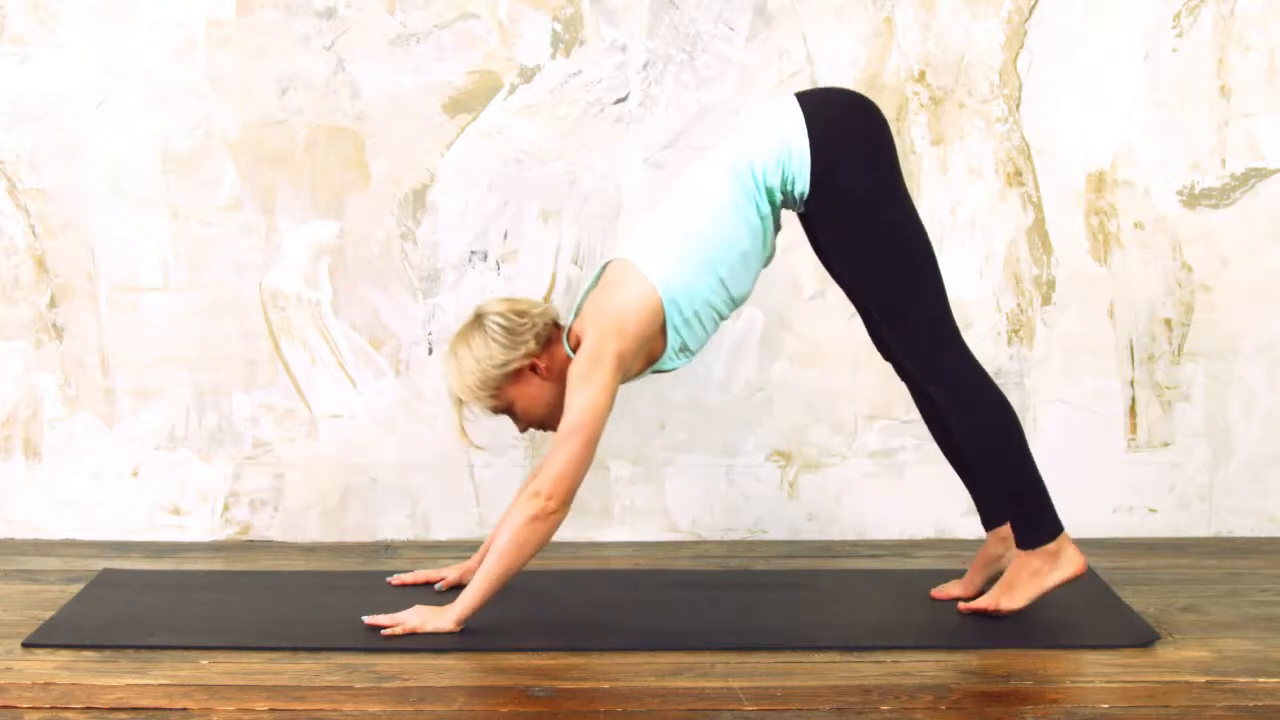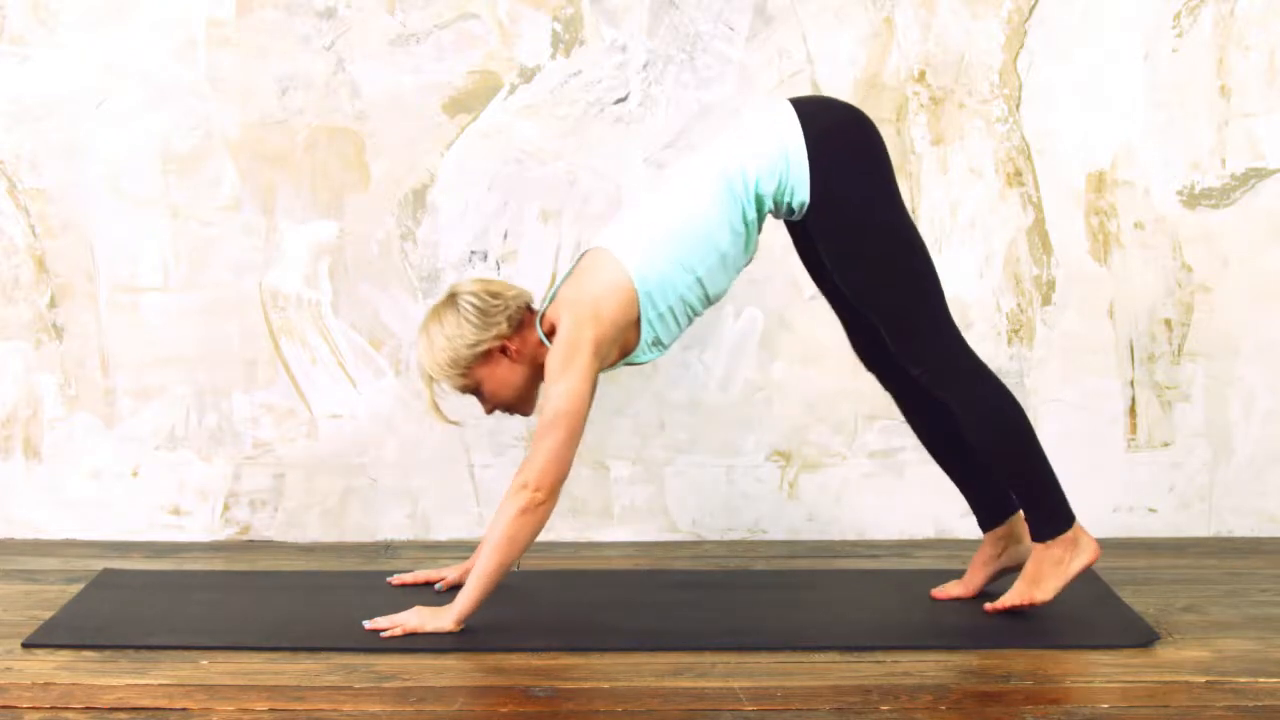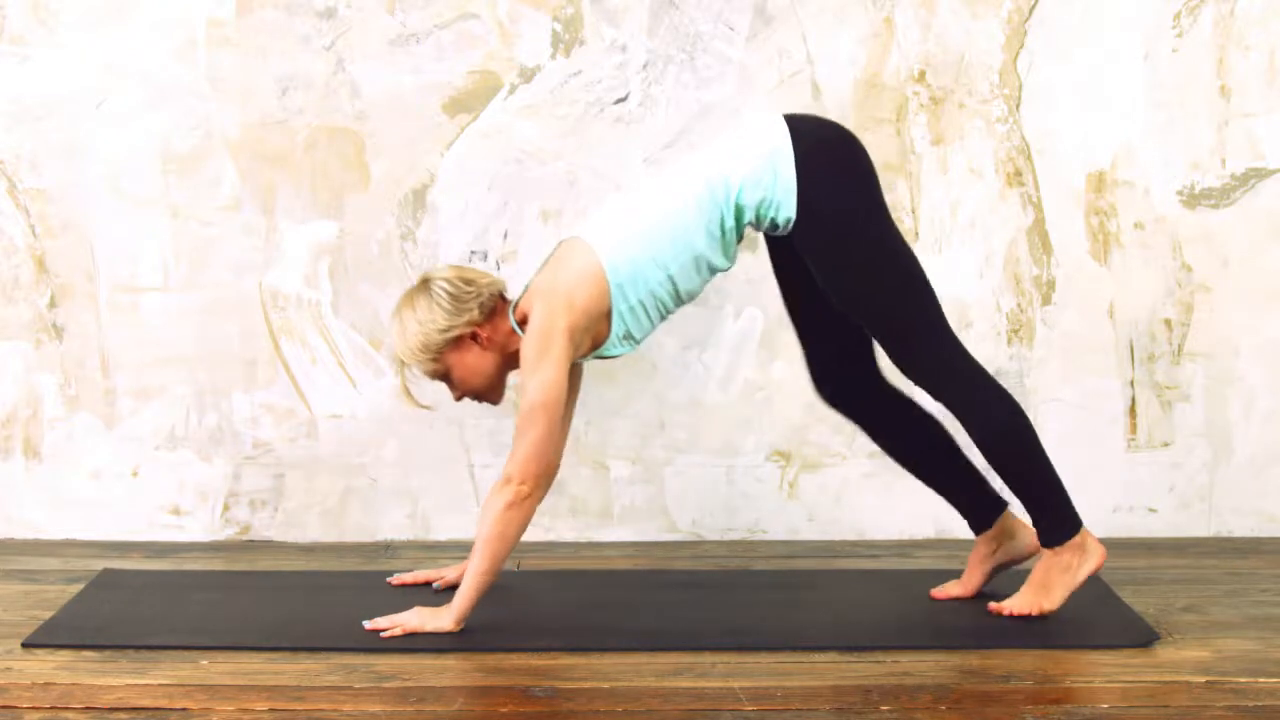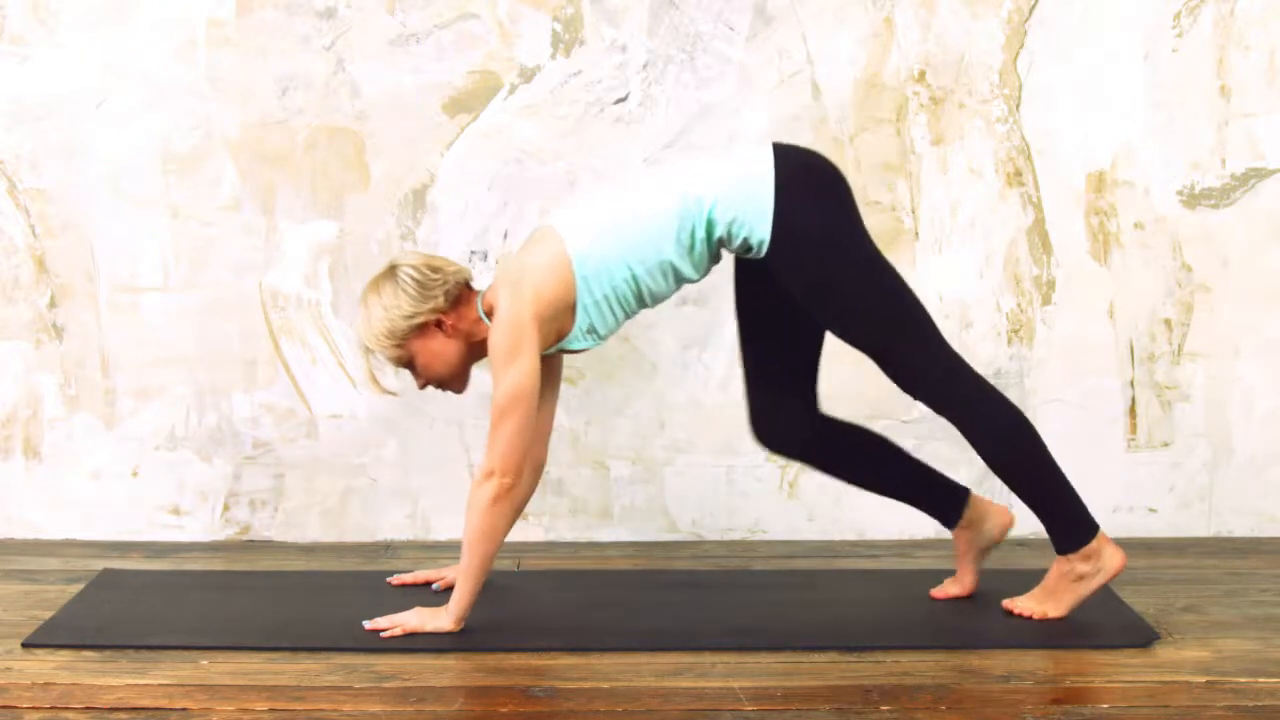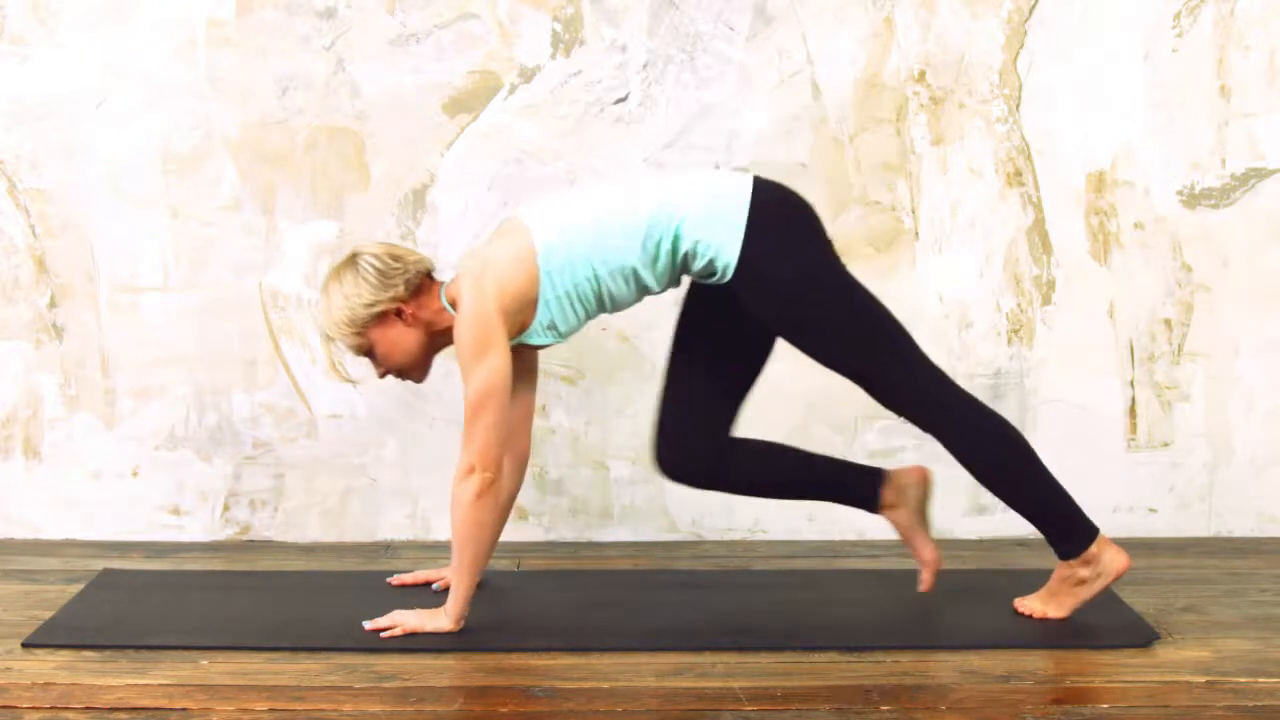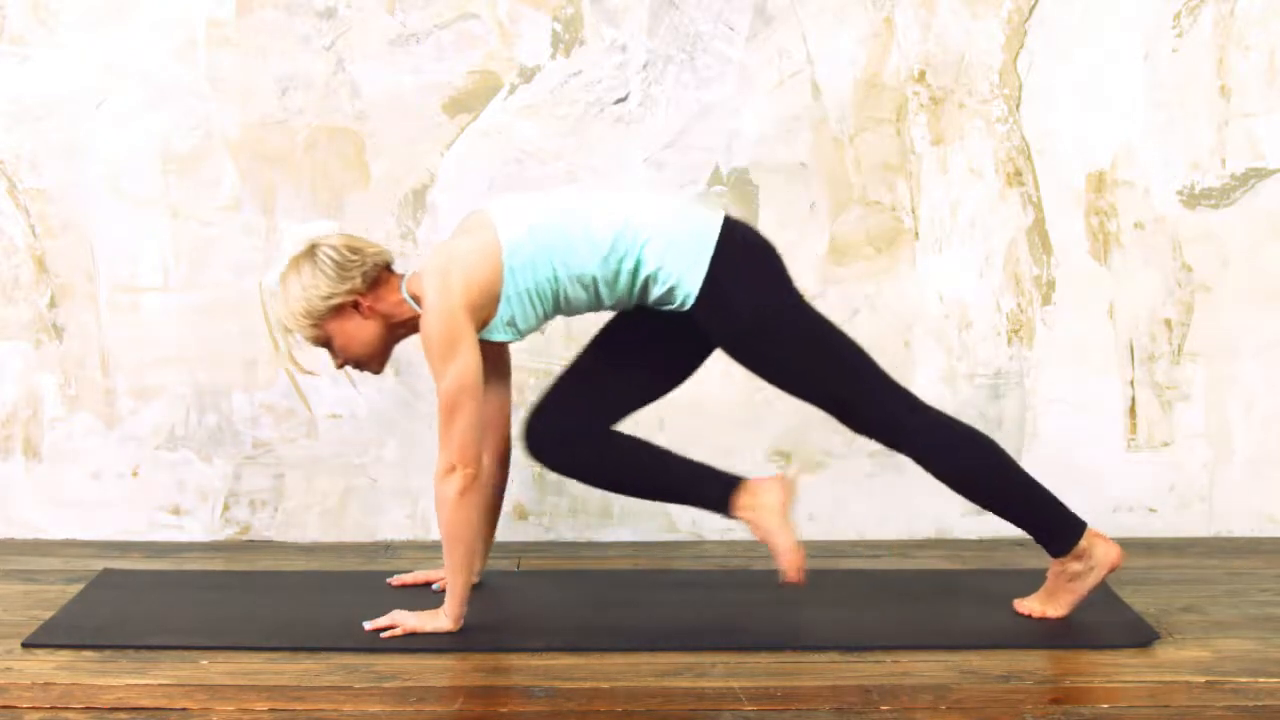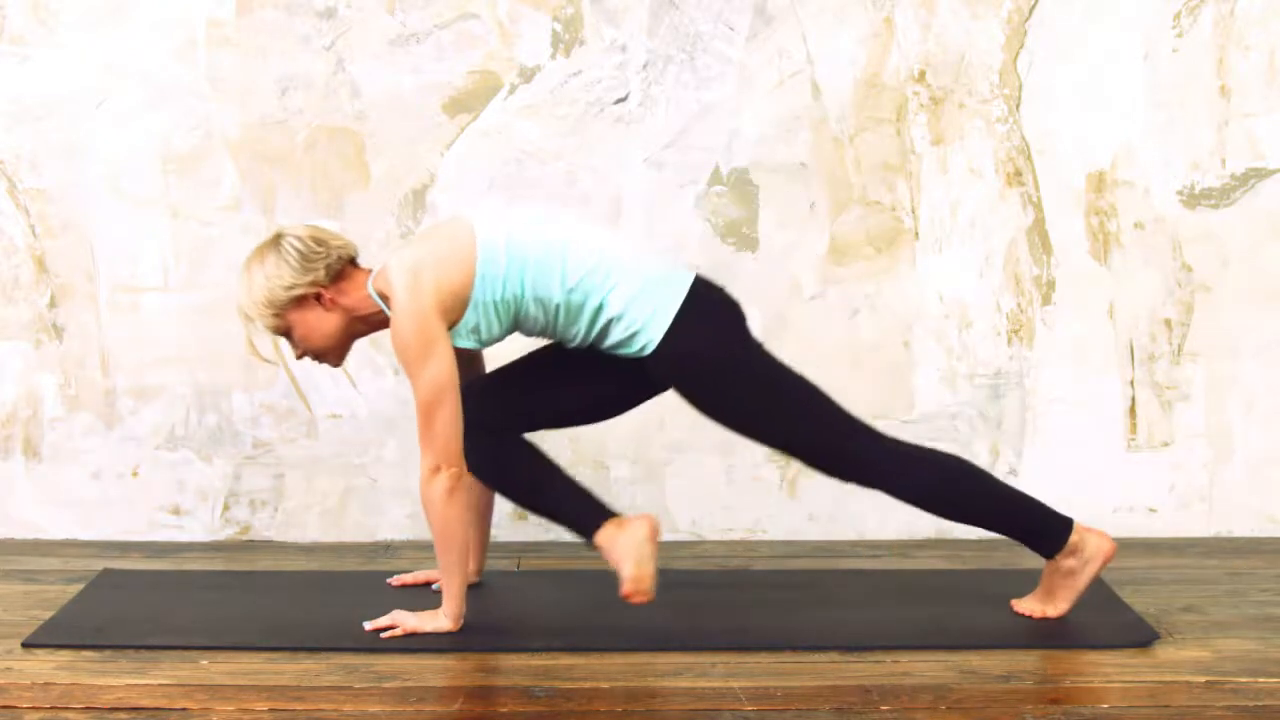
dt=0.2s
person 1, frame 1
left shoulder: (599, 351)
right shoulder: (588, 333)
left elbow: (547, 499)
right elbow: (550, 482)
left wrist: (457, 611)
right wrist: (476, 563)
left hip: (825, 146)
right hip: (810, 148)
left knee: (931, 353)
right knee: (909, 351)
left ankle: (1045, 546)
right ankle: (1007, 535)
person 1, frame 2
left shoulder: (576, 336)
right shoulder: (560, 323)
left elbow: (535, 491)
right elbow: (538, 482)
left wrist: (456, 611)
right wrist: (475, 565)
left hip: (816, 157)
right hip: (799, 158)
left knee: (933, 357)
right knee: (890, 360)
left ankle: (1059, 536)
right ankle: (1005, 530)
person 1, frame 3
left shoulder: (548, 326)
right shoulder: (548, 316)
left elbow: (520, 482)
right elbow: (532, 475)
left wrist: (455, 611)
right wrist: (474, 565)
left hip: (805, 174)
right hip: (788, 178)
left knee: (934, 364)
right knee: (845, 385)
left ankle: (1068, 541)
right ankle: (997, 528)
person 1, frame 4
left shoulder: (514, 315)
right shoulder: (533, 312)
left elbow: (499, 477)
right elbow: (523, 469)
left wrist: (453, 610)
right wrist: (468, 568)
left hip: (781, 204)
right hip: (766, 205)
left knee: (934, 377)
right knee: (781, 425)
left ankle: (1083, 548)
right ankle: (969, 517)
person 1, frame 5
left shoulder: (479, 305)
right shoulder: (500, 304)
left elbow: (479, 472)
right elbow: (508, 459)
left wrist: (452, 610)
right wrist: (465, 564)
left hip: (750, 234)
right hip: (733, 242)
left knee: (917, 392)
right knee: (687, 453)
left ankle: (1086, 553)
right ankle: (888, 494)
person 1, frame 6
left shoulder: (442, 300)
right shoulder: (465, 294)
left elbow: (460, 469)
right elbow: (491, 448)
left wrist: (450, 610)
right wrist: (465, 563)
left hip: (710, 268)
right hip: (687, 271)
left knee: (886, 415)
right knee: (556, 435)
left ankle: (1078, 548)
right ankle: (746, 497)
person 1, frame 7
left shoulder: (411, 301)
right shoulder: (427, 292)
left elbow: (441, 467)
right elbow: (462, 446)
left wrist: (451, 608)
right wrist: (467, 560)
left hip: (671, 320)
right hip: (644, 322)
left knee: (853, 451)
right knee: (486, 424)
left ankle: (1070, 544)
right ankle: (615, 534)
